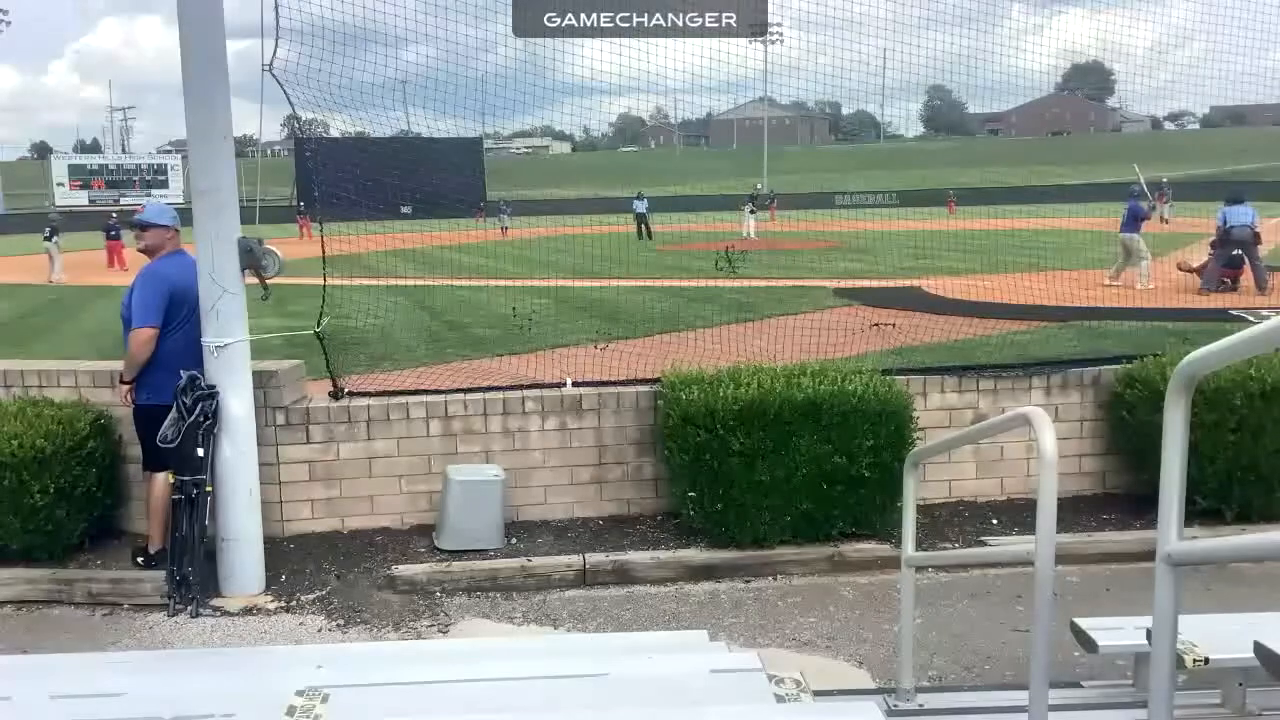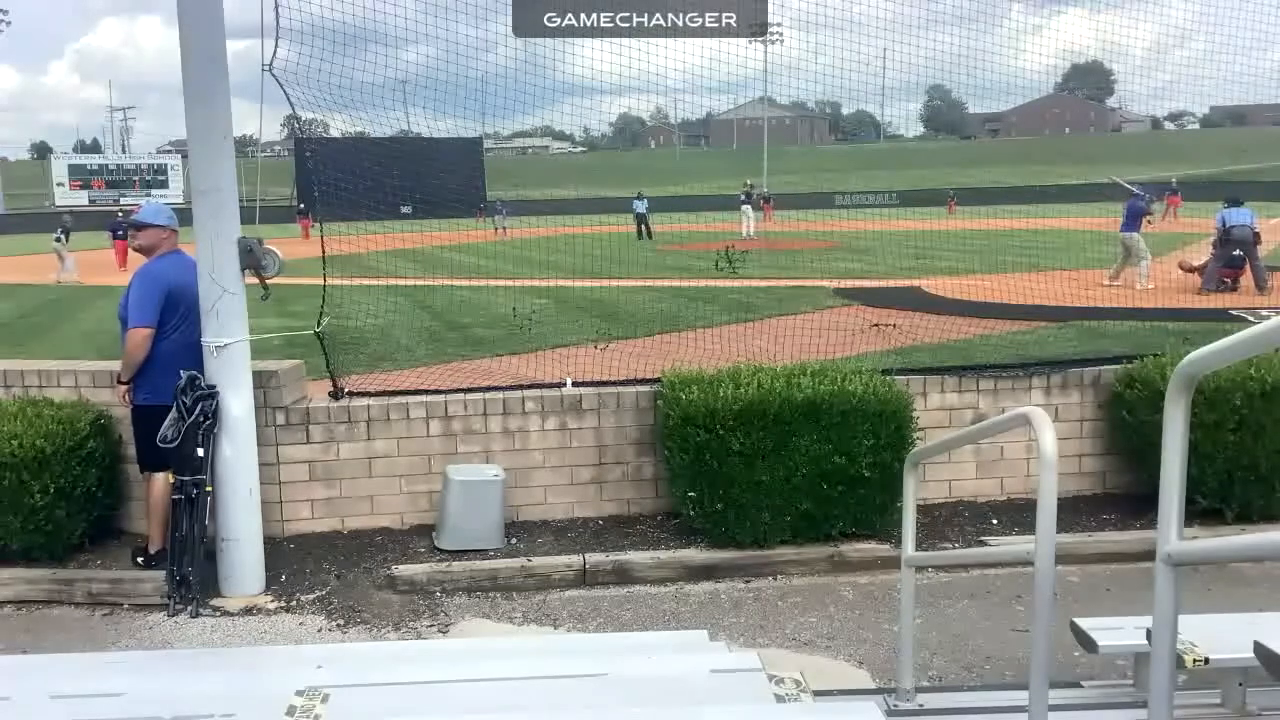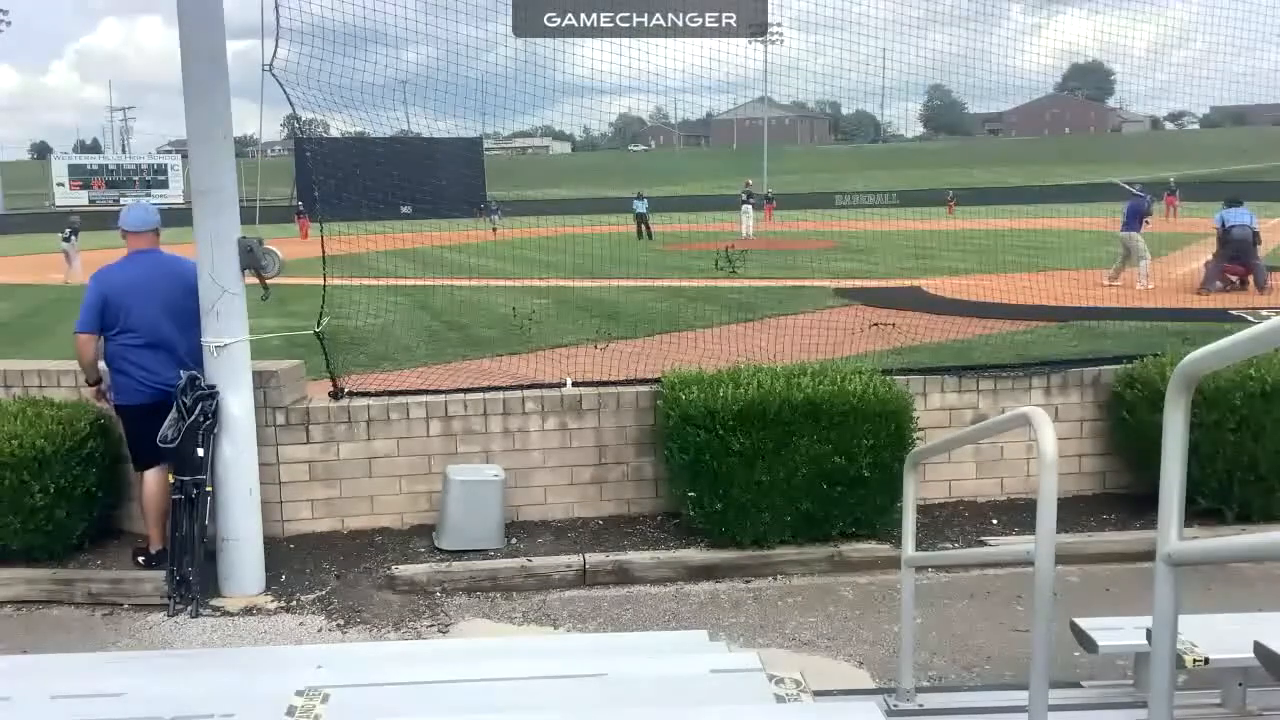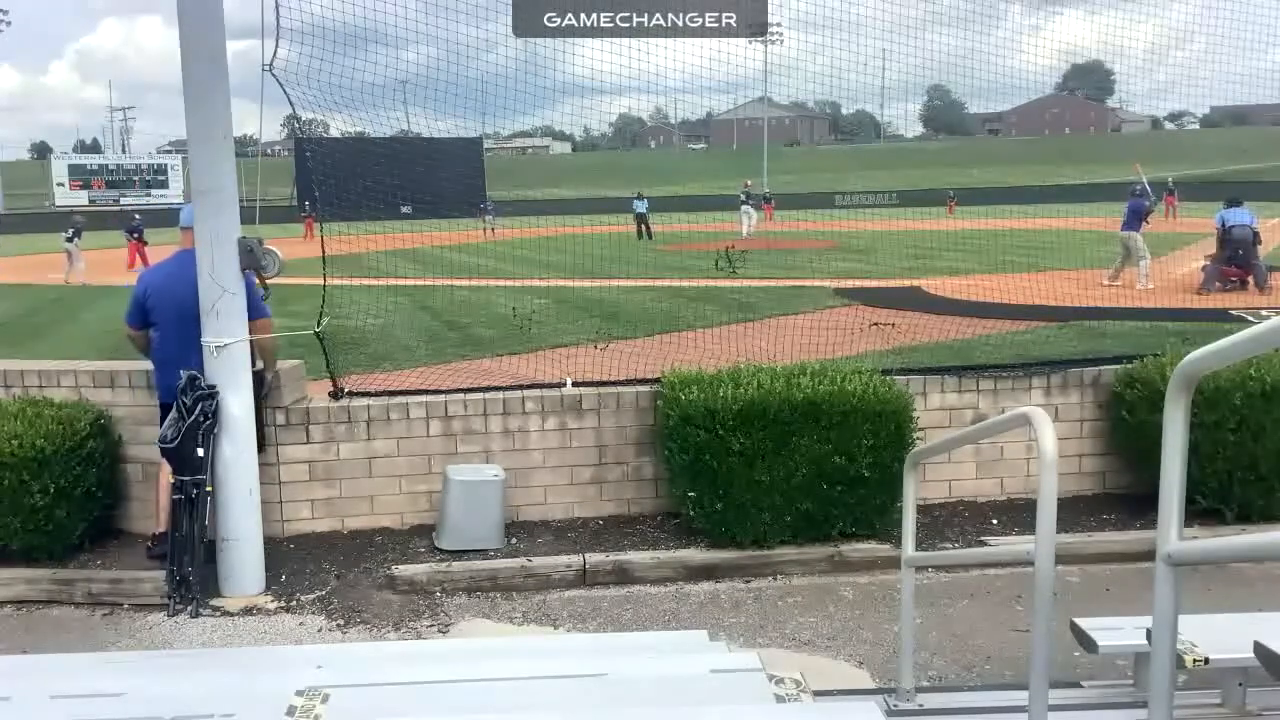
dt=1s
person 1, frame 1
left shoulder: (154, 274)
right shoulder: (194, 268)
left elbow: (145, 335)
left wrist: (127, 377)
left hip: (158, 390)
left knee: (160, 468)
left ankle: (155, 548)
person 1, frame 2
left shoulder: (151, 274)
right shoulder: (194, 269)
left elbow: (141, 335)
left wrist: (124, 378)
left hip: (156, 390)
left knee: (159, 468)
left ankle: (155, 548)
person 1, frame 3
left shoulder: (104, 279)
right shoulder: (189, 270)
left elbow: (84, 339)
left wrist: (94, 380)
left hip: (136, 392)
left knee: (153, 467)
left ankle: (156, 549)
person 1, frame 4
left shoulder: (151, 276)
left elbow: (134, 332)
right elbow: (261, 327)
right wrist: (269, 366)
left hip: (173, 390)
left ankle: (161, 533)
